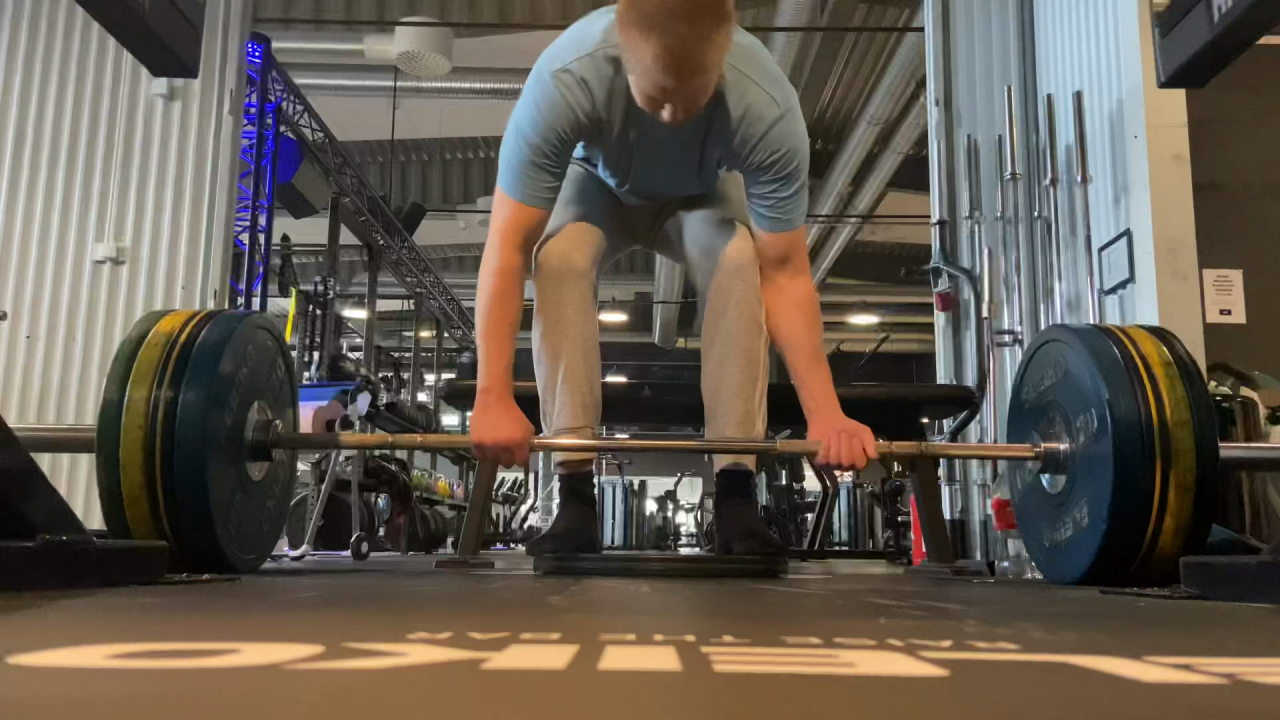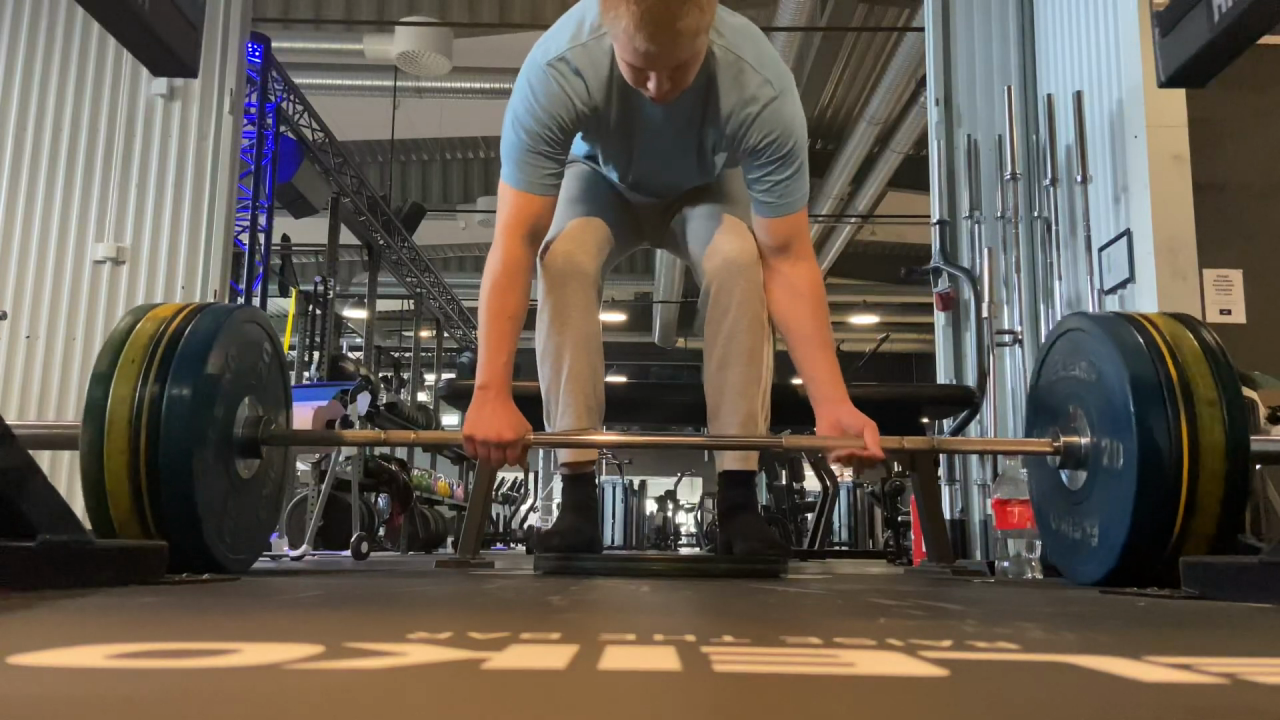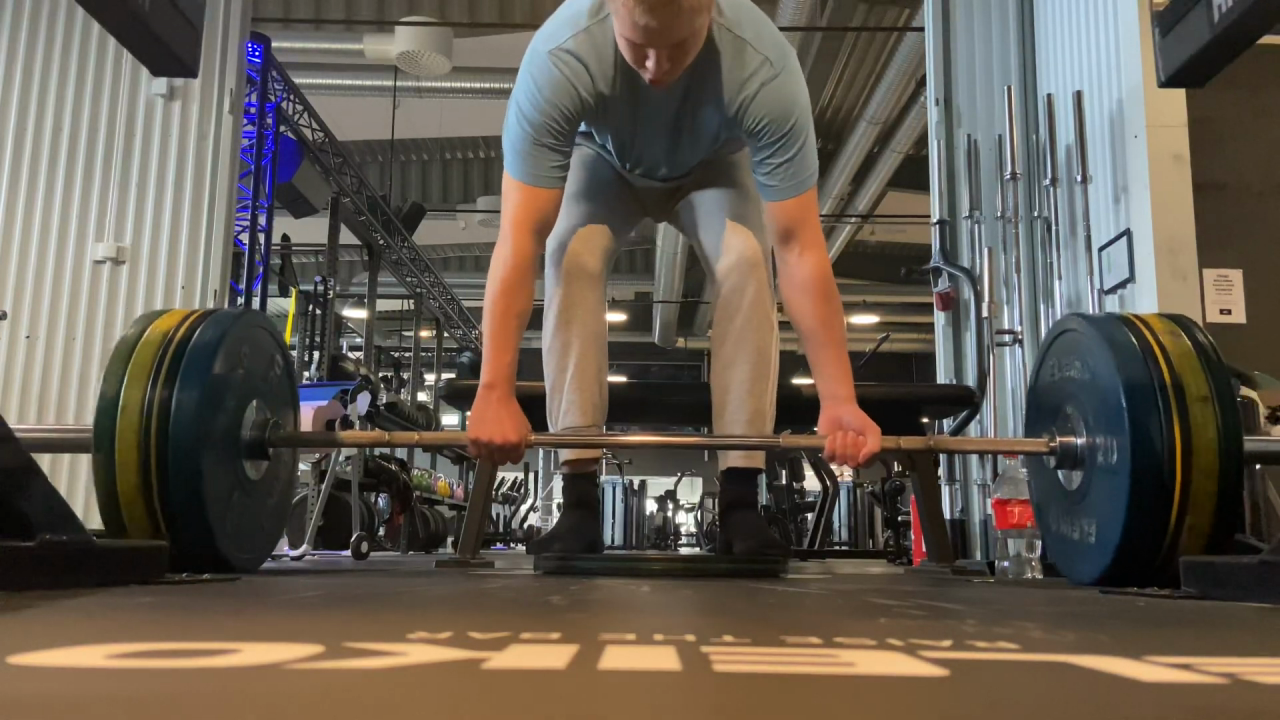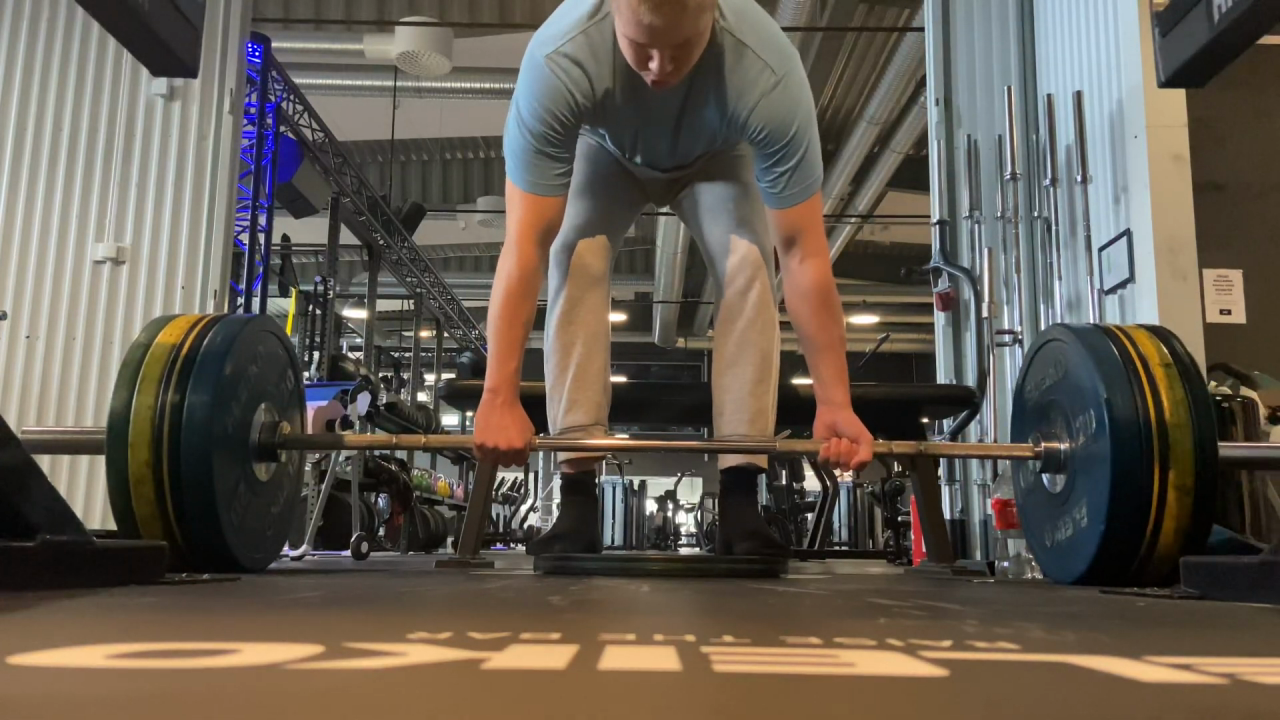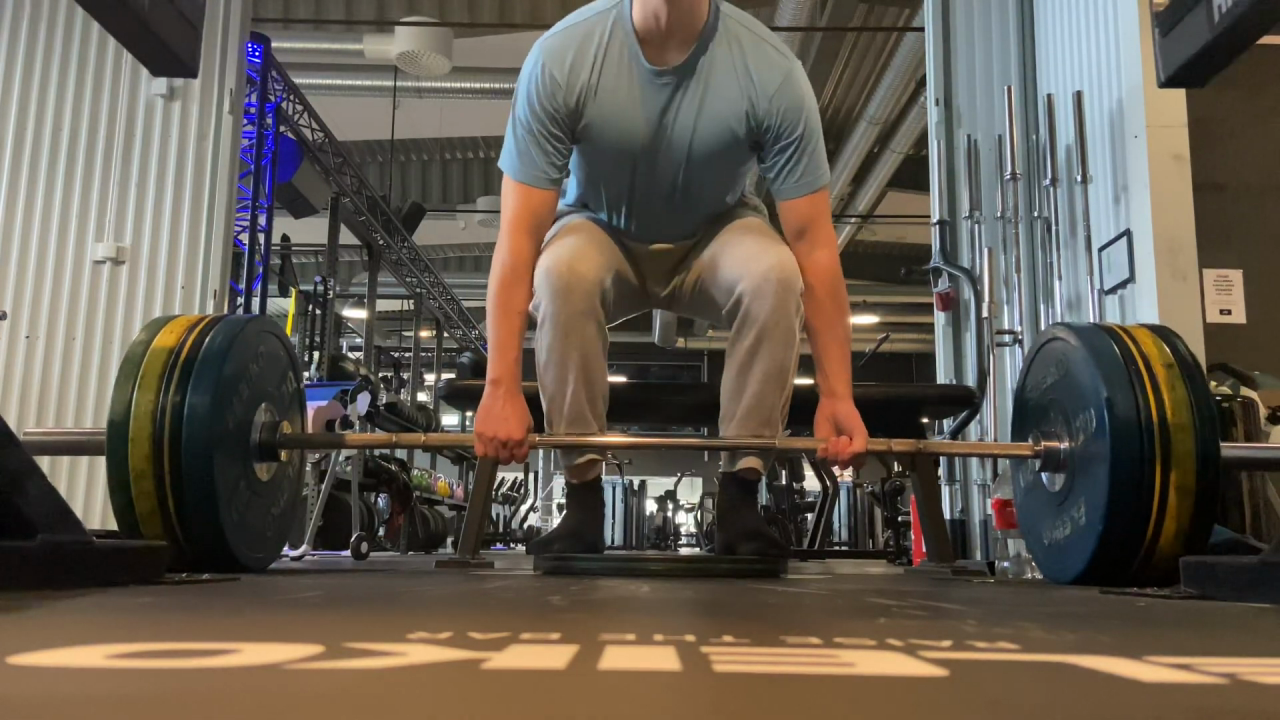
dt=1s
person 1, frame 1
left shoulder: (766, 105)
right shoulder: (564, 79)
left elbow: (783, 272)
right elbow: (507, 247)
left wrist: (824, 413)
right wrist: (493, 396)
left hip: (701, 192)
right hip: (596, 182)
left knee: (737, 259)
right knee: (559, 256)
left ankle: (735, 491)
right ankle: (575, 491)
person 1, frame 2
left shoulder: (760, 86)
right shoulder: (556, 68)
left elbow: (786, 259)
right elbow: (515, 242)
left wrist: (832, 403)
right wrist: (491, 393)
left hip: (706, 184)
right hip: (599, 178)
left knee: (736, 260)
right knee: (563, 258)
left ankle: (738, 495)
right ankle: (578, 494)
person 1, frame 3
left shoulder: (763, 66)
right shoulder: (559, 57)
left elbow: (798, 246)
right elbow: (520, 238)
left wrist: (838, 399)
right wrist: (495, 392)
left hip: (713, 162)
right hip: (603, 159)
left knee: (745, 264)
right knee: (571, 259)
left ankle: (740, 497)
right ankle: (580, 496)
person 1, frame 4
left shoulder: (767, 70)
right shoulder: (557, 58)
left elbow: (802, 252)
right elbow: (526, 247)
left wrist: (834, 402)
right wrist: (499, 396)
left hip: (716, 154)
right hip: (605, 150)
left knee: (748, 266)
right knee: (574, 262)
left ankle: (740, 497)
right ankle: (577, 495)
person 1, frame 5
left shoulder: (769, 68)
right shoulder: (562, 55)
left elbow: (813, 242)
right elbow: (519, 237)
left wrist: (836, 395)
right wrist: (501, 386)
left hip: (713, 235)
right hip: (602, 233)
left knee: (776, 274)
right knee: (562, 273)
left ankle: (740, 494)
right ankle: (583, 495)
